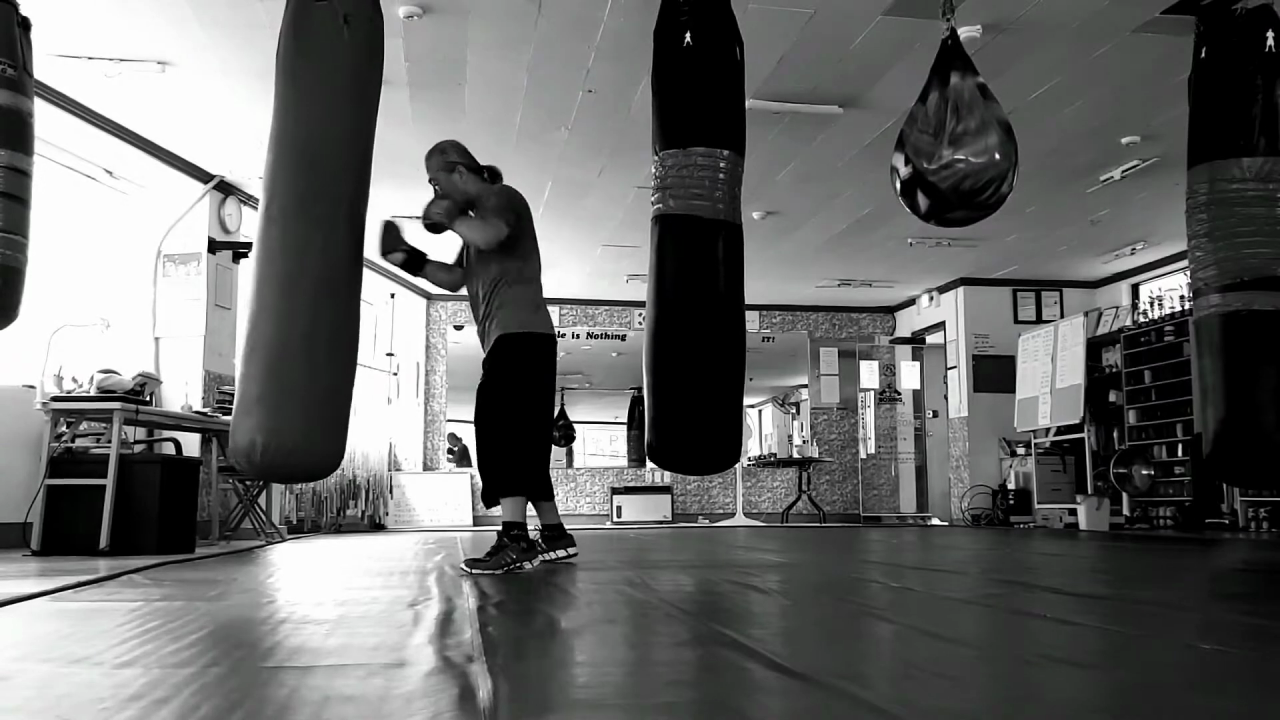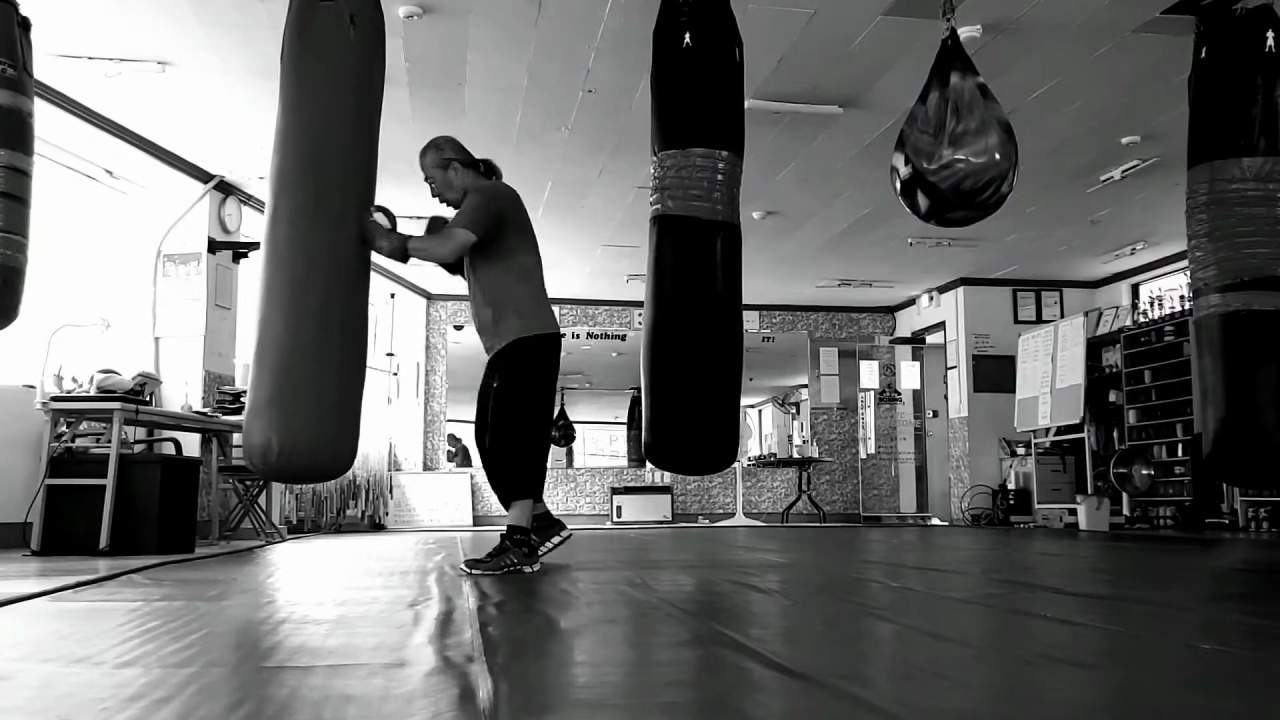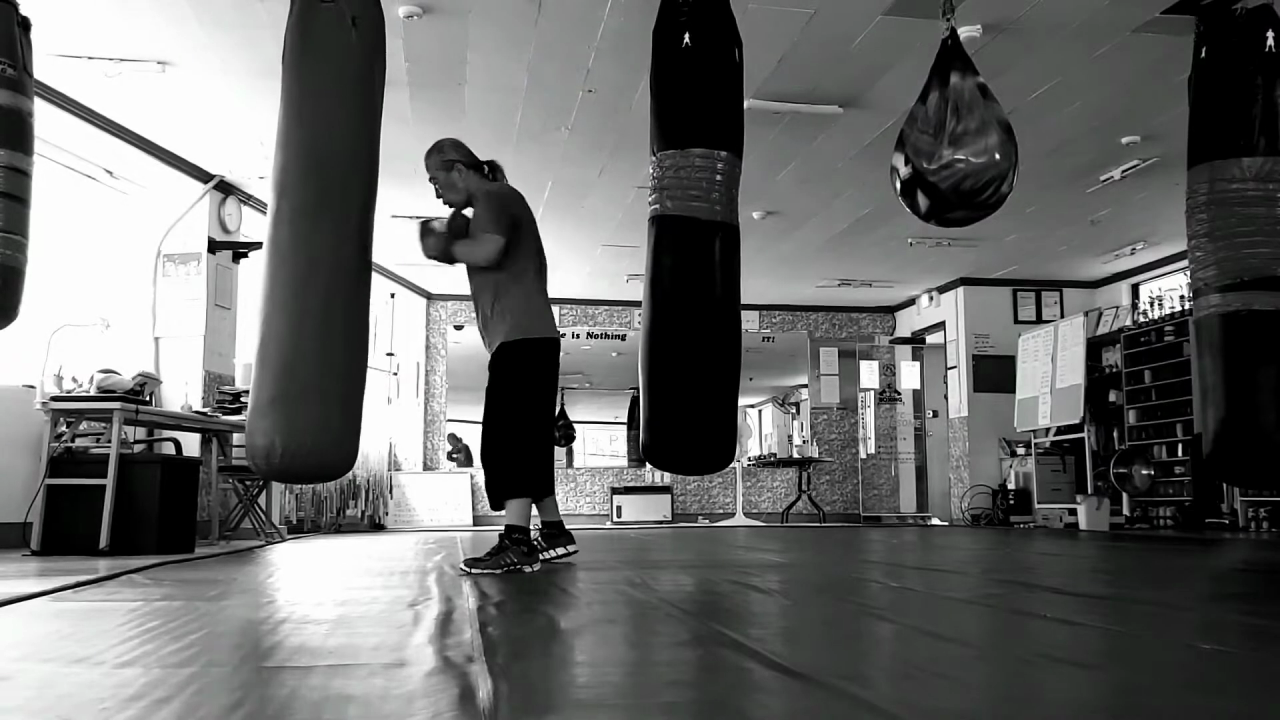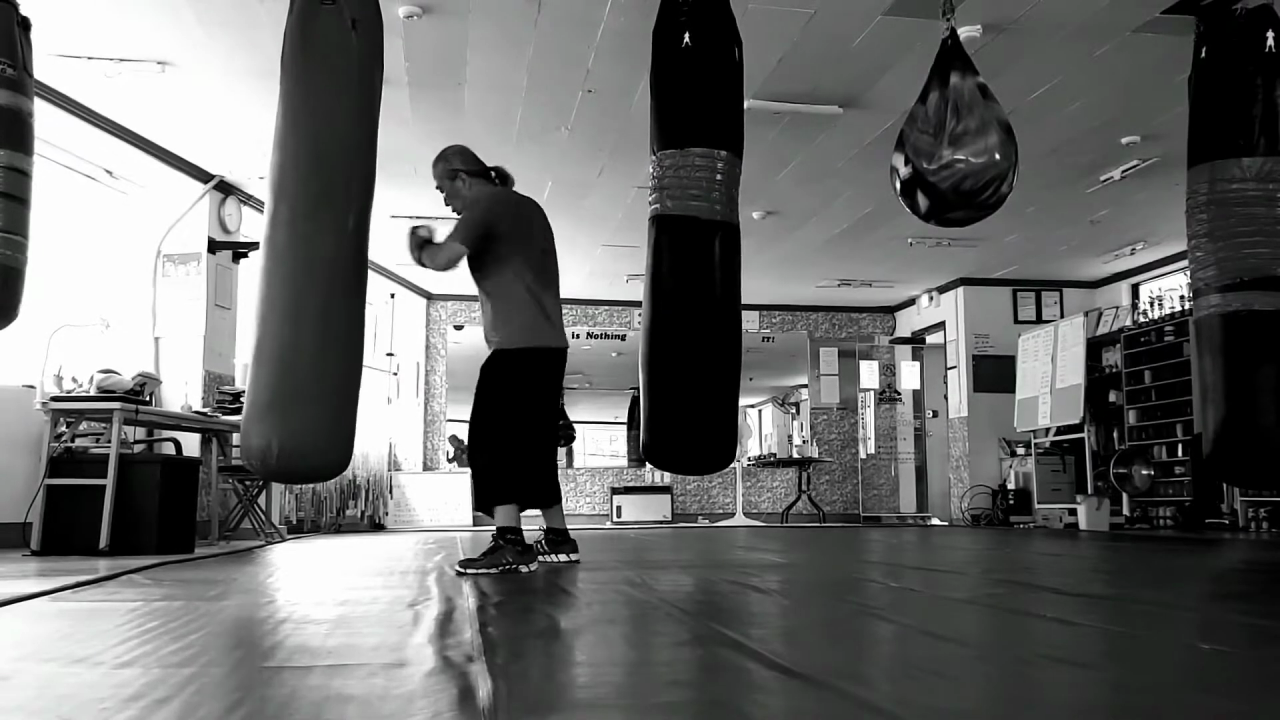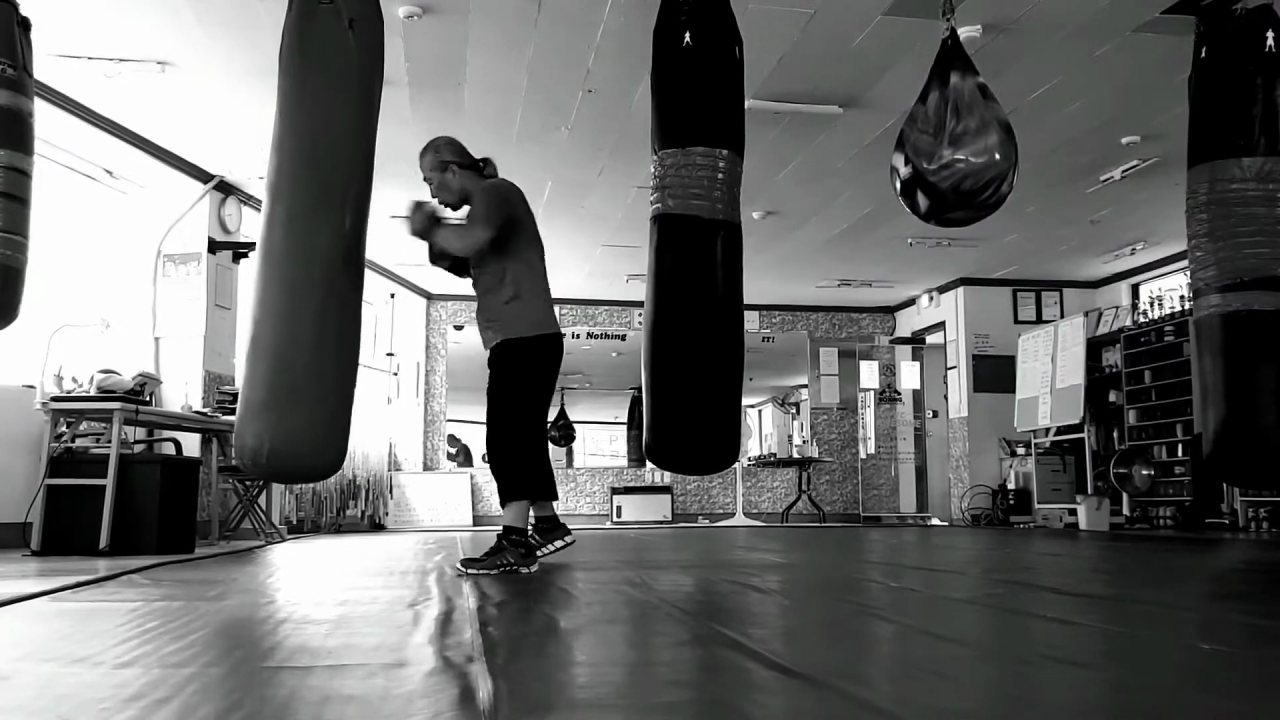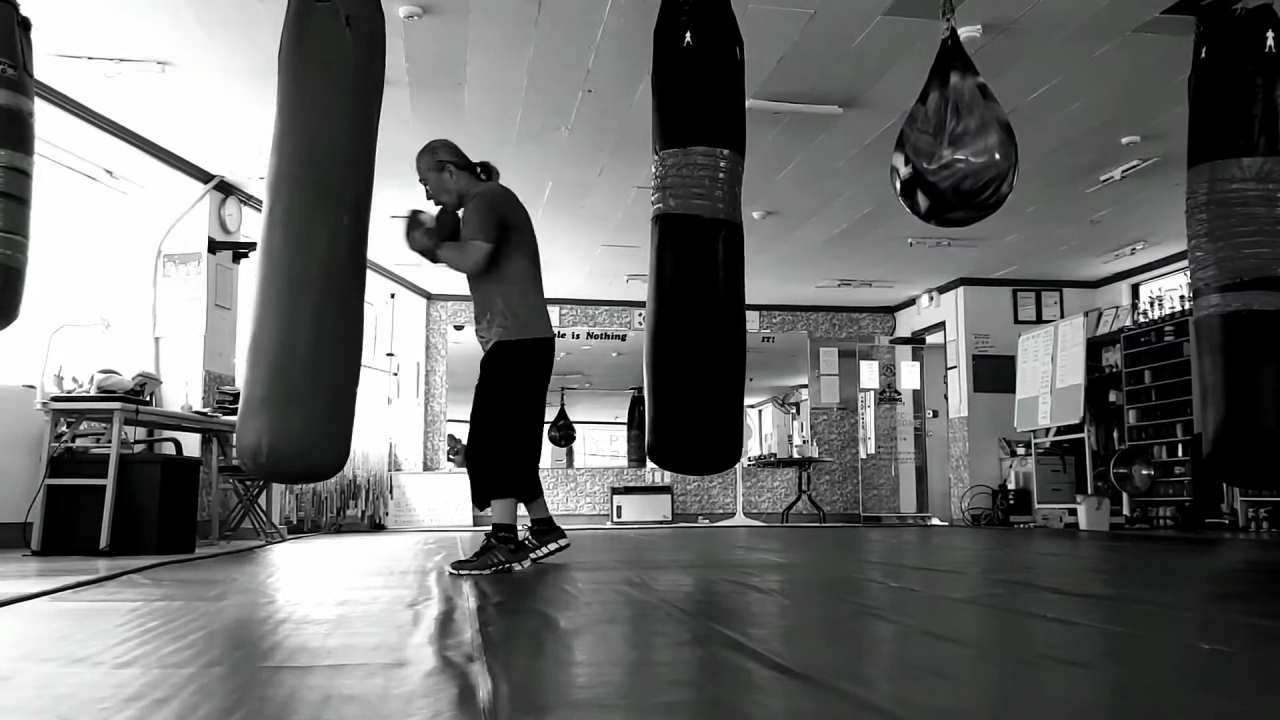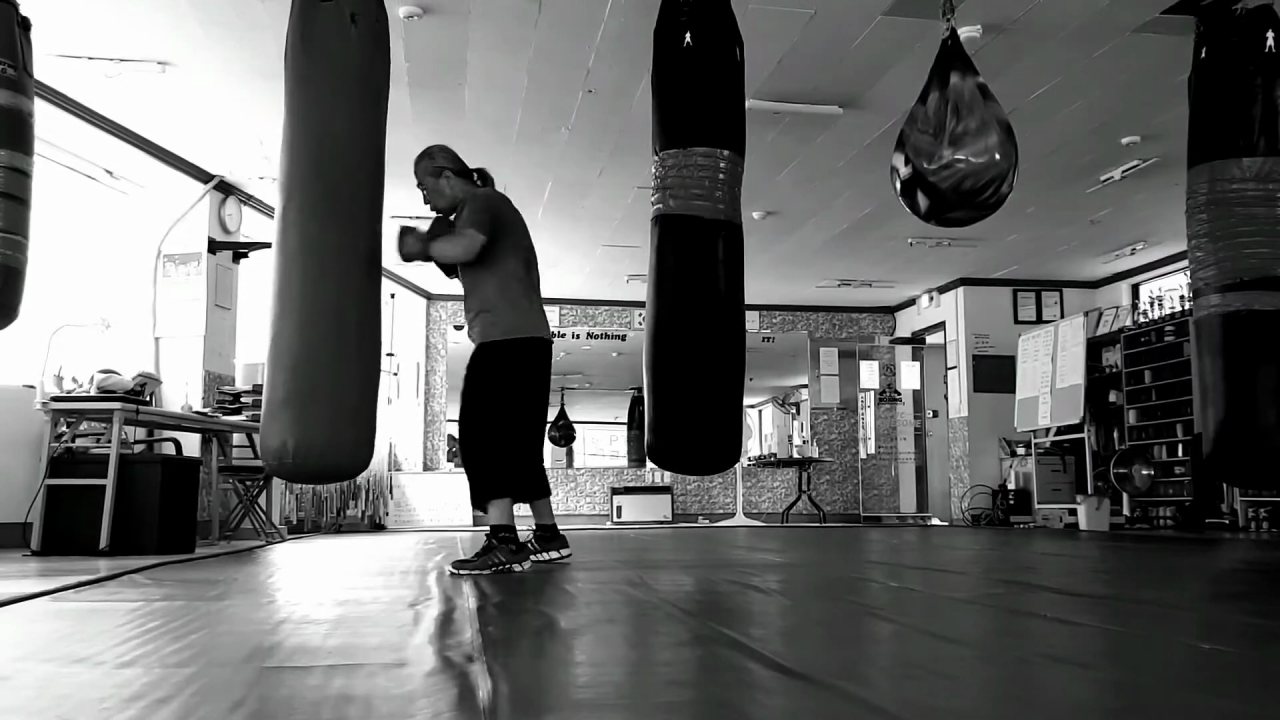
dt=0.4s
person 1, frame 1
left shoulder: (502, 198)
right shoulder: (473, 216)
left elbow: (486, 237)
right elbow: (456, 279)
left wrist: (448, 217)
right wrist: (409, 259)
left hip: (520, 338)
right hip: (514, 341)
left knee: (500, 432)
right knee: (522, 438)
left ankle: (513, 539)
right ankle: (553, 535)
person 1, frame 2
left shoulder: (491, 195)
right shoulder: (477, 208)
left elbow: (449, 247)
right elbow: (459, 262)
left wrist: (392, 241)
right wrist: (400, 246)
left hip: (526, 338)
right hip: (510, 342)
left knee: (510, 435)
right knee: (496, 436)
left ankle: (516, 541)
right ankle: (541, 523)
person 1, frame 3
left shoulder: (495, 198)
right shoulder: (494, 207)
left elbow: (482, 253)
right elbow: (485, 268)
left wrist: (441, 246)
right wrist: (448, 245)
left hip: (521, 338)
right hip: (529, 340)
left knee: (505, 435)
right knee: (526, 437)
left ankle: (517, 541)
right ankle: (555, 534)
person 1, frame 4
left shoulder: (488, 207)
right shoulder: (527, 210)
left elbow: (443, 260)
left wrist: (421, 248)
right wrist: (472, 252)
left hip: (518, 347)
right hip: (549, 346)
left knee: (490, 440)
right knee: (534, 444)
left ankle: (509, 542)
right ankle: (558, 538)
person 1, frame 5
left shoulder: (497, 192)
right shoulder: (484, 207)
left elbow: (468, 243)
left wrist: (427, 227)
right wrist: (445, 248)
left hip: (523, 337)
right hip: (530, 339)
left knee: (509, 434)
right knee: (524, 437)
left ankle: (515, 542)
right ankle: (548, 526)
person 1, frame 6
left shoulder: (488, 198)
right shoulder: (496, 204)
left elbow: (472, 260)
right elbow: (495, 273)
left wrist: (431, 244)
right wrist: (440, 245)
left hip: (515, 340)
right hip: (527, 341)
left knee: (491, 436)
right knee: (515, 440)
left ankle: (504, 541)
right ankle: (544, 529)
person 1, frame 7
left shoulder: (484, 202)
right shoulder: (491, 214)
left elbow: (462, 250)
left wrist: (423, 245)
right wrist: (436, 251)
left hip: (505, 342)
right hip: (528, 342)
left knee: (483, 435)
right knee: (518, 443)
left ankle: (503, 542)
right ankle: (548, 535)
